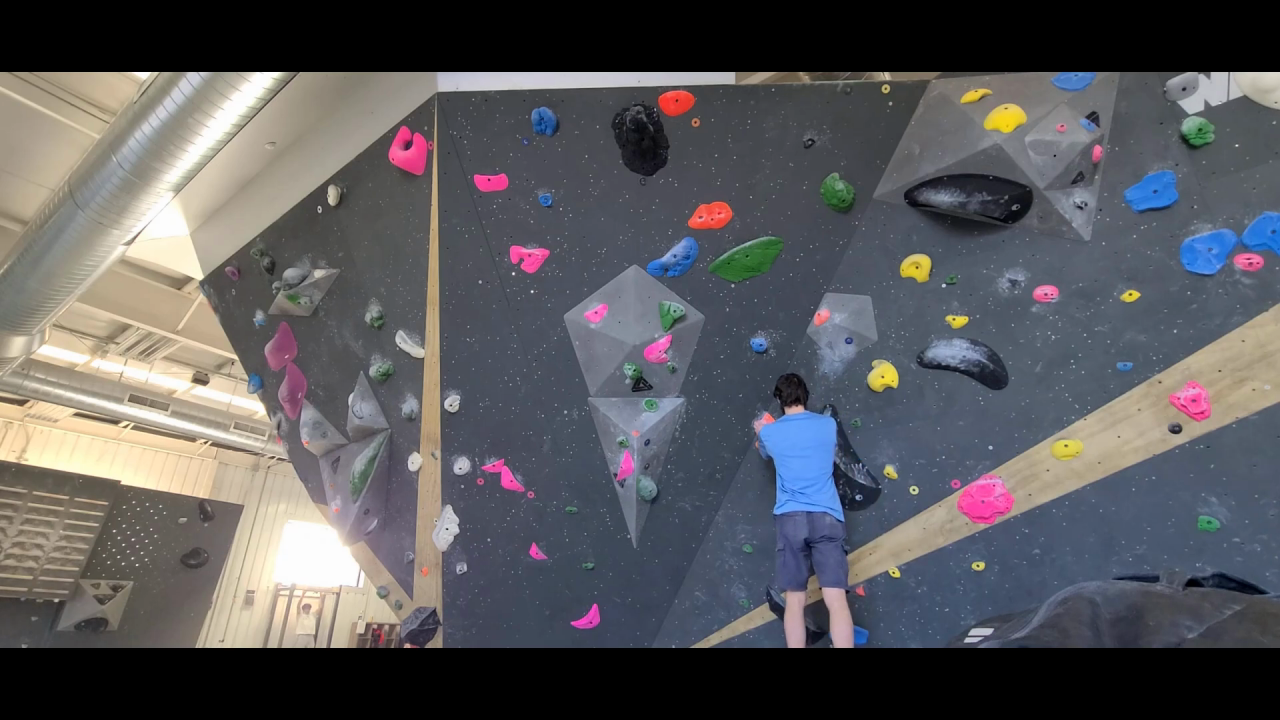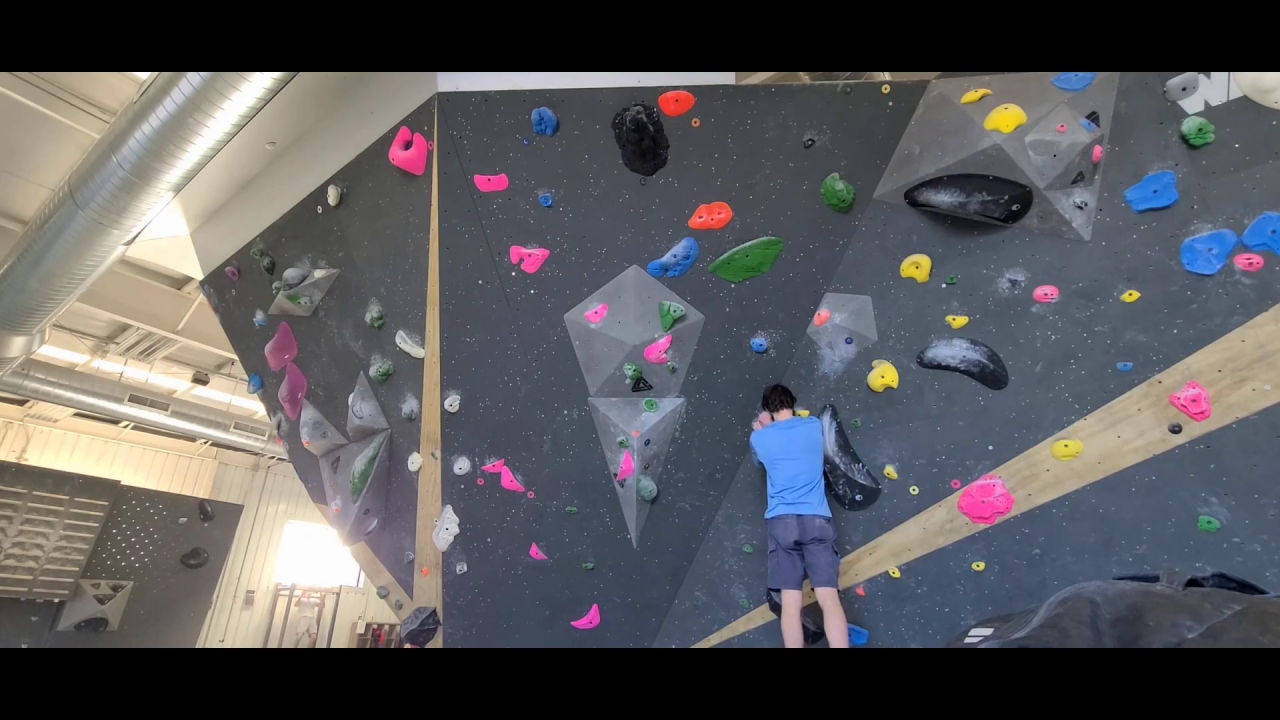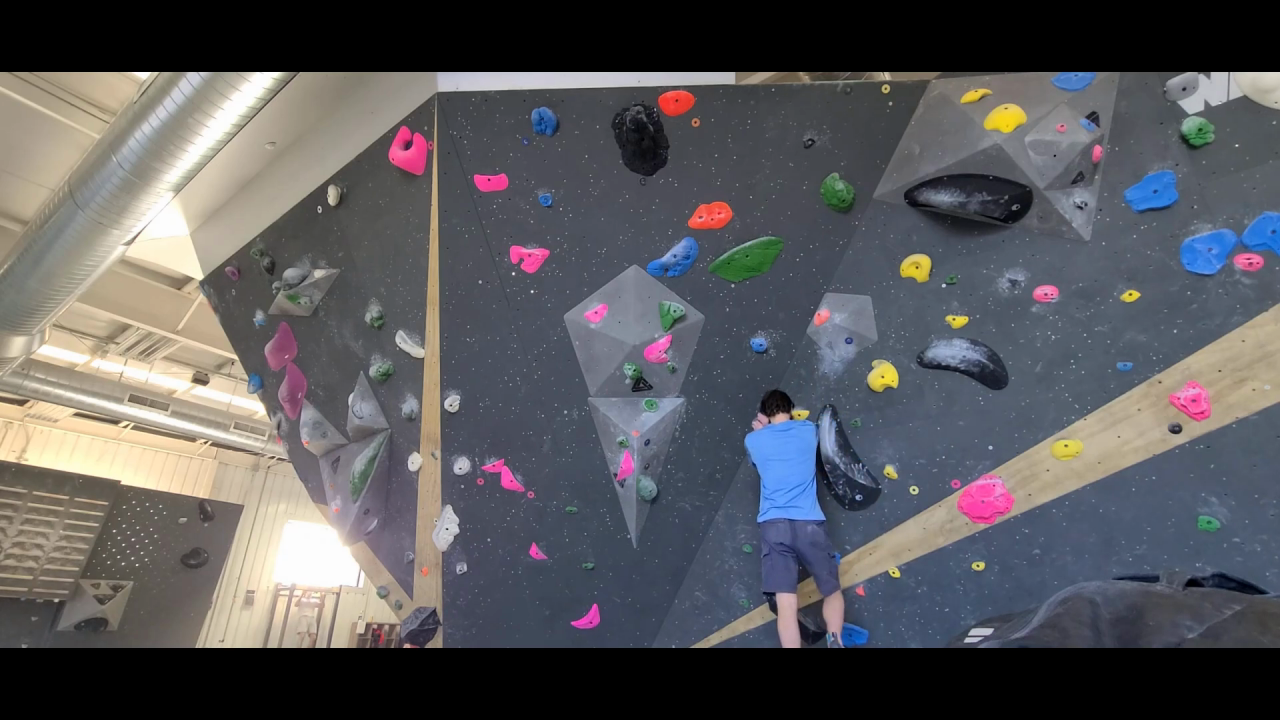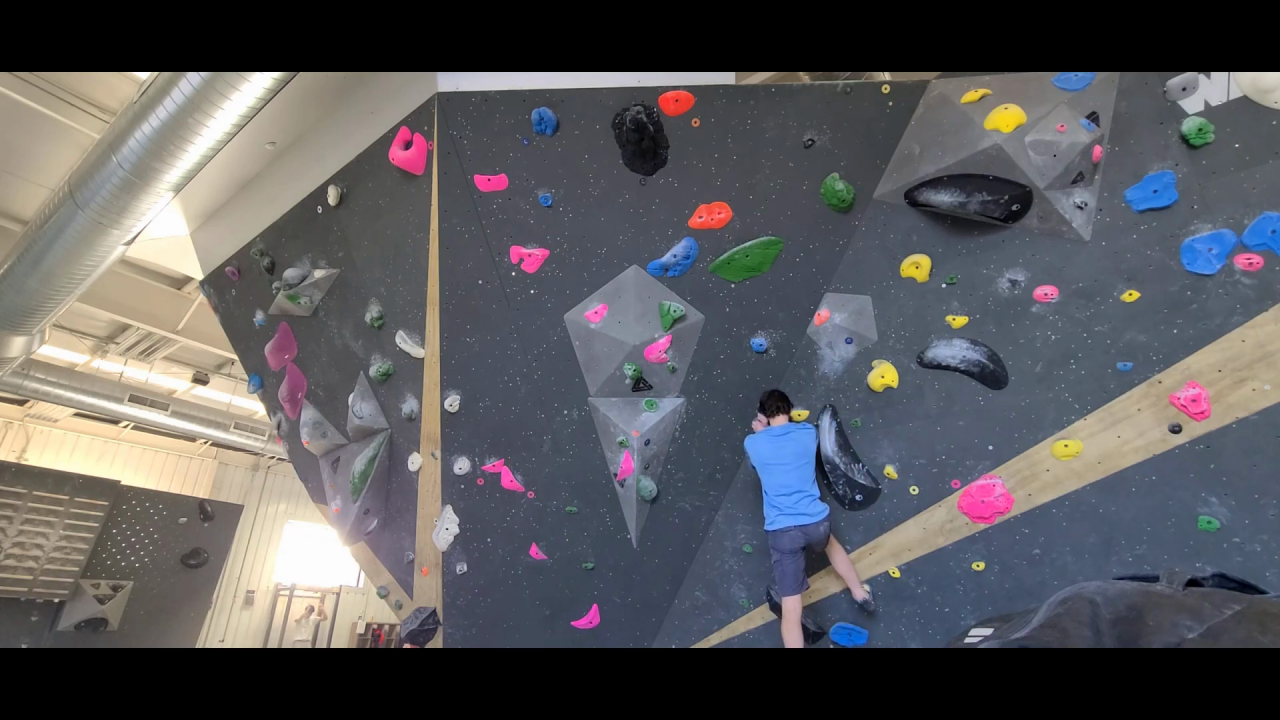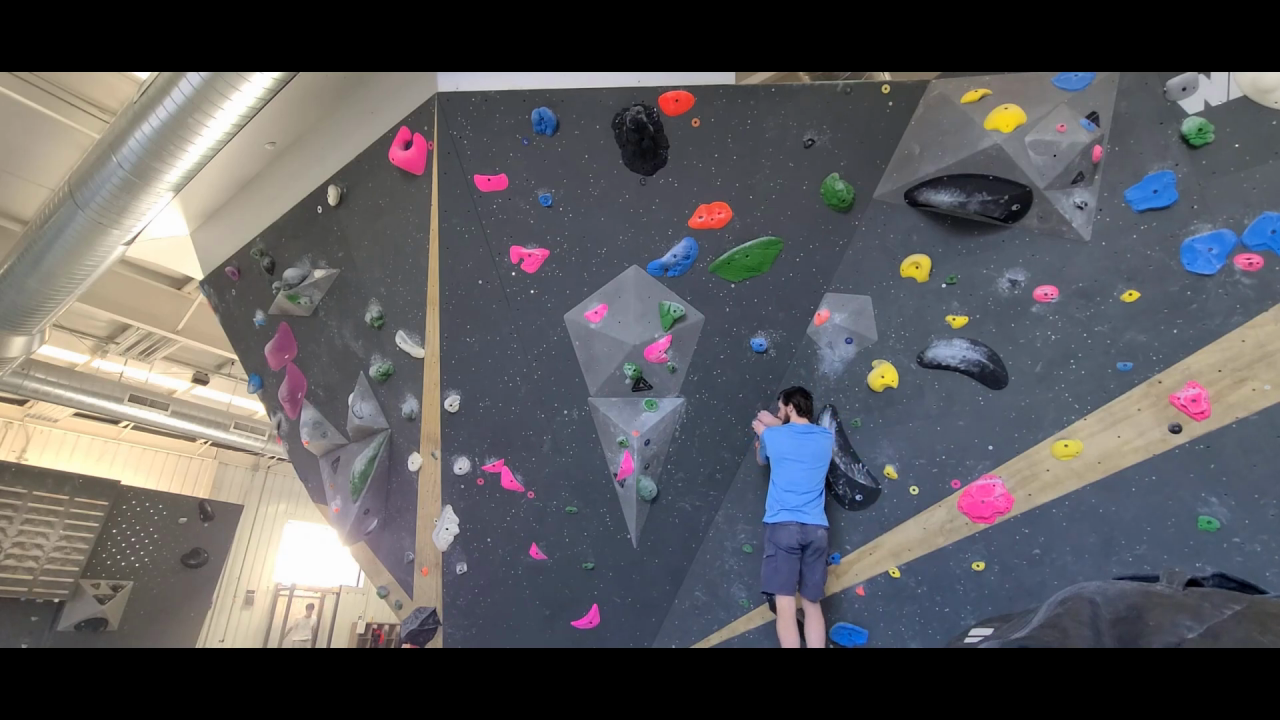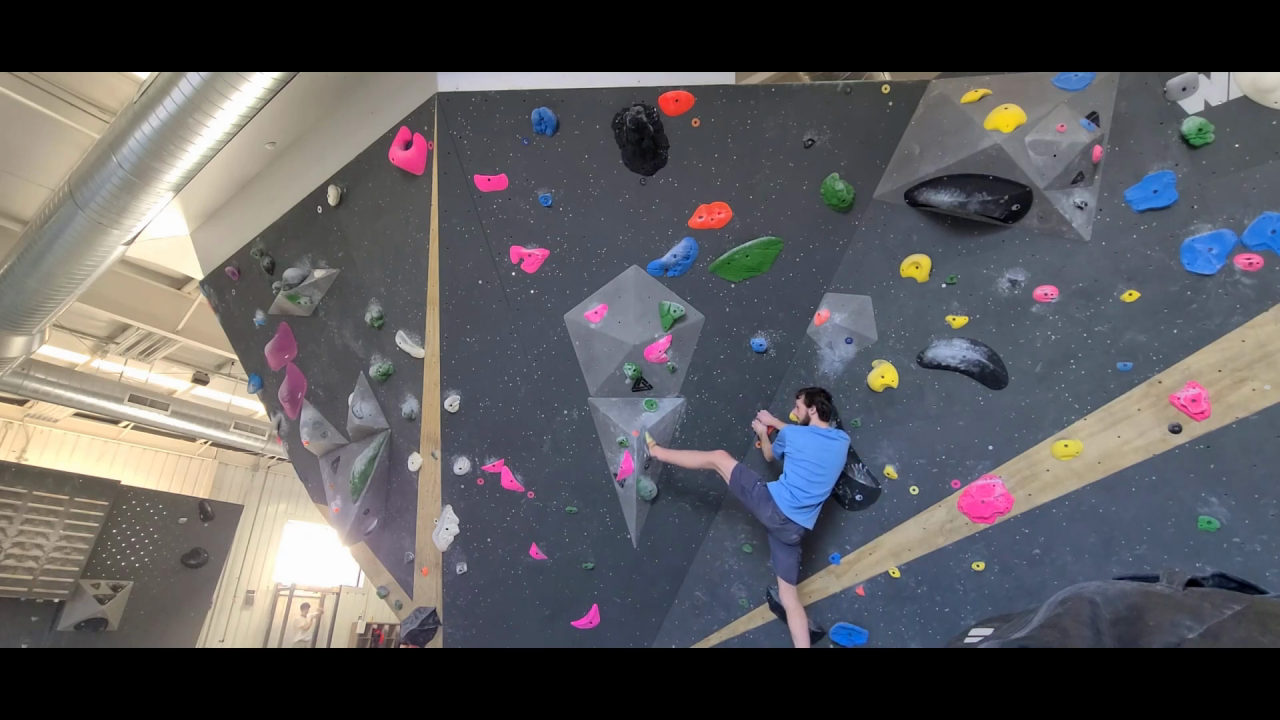
dt=0.7s
person 1, frame 1
left shoulder: (769, 432)
right shoulder: (828, 425)
left hip: (790, 519)
right hip: (827, 518)
left knee: (794, 601)
right knee: (836, 599)
person 1, frame 2
left shoulder: (759, 438)
right shoulder: (814, 426)
left hip: (781, 522)
right hip: (816, 520)
left knee: (790, 601)
right knee: (829, 598)
person 1, frame 3
left shoulder: (753, 440)
right shoulder: (808, 430)
left hip: (773, 525)
right hip: (810, 523)
left knee: (786, 604)
right knee: (832, 593)
right ankle: (835, 640)
person 1, frame 4
left shoulder: (752, 443)
right shoulder: (808, 432)
left hip: (782, 530)
right hip: (817, 522)
left knee: (790, 607)
right knee: (829, 543)
right ankle: (860, 593)
person 1, frame 5
left shoulder: (772, 435)
right shoulder: (827, 437)
right wrist: (775, 423)
left hip: (782, 527)
right hip: (816, 530)
left knee: (784, 607)
right knee: (811, 606)
person 1, frame 6
left shoulder: (791, 435)
right shoulder: (843, 441)
left elbow: (769, 455)
left wrist: (762, 433)
right wrist: (774, 423)
left hip: (773, 505)
right hip: (794, 527)
left knee: (718, 457)
right knee: (789, 597)
left ankle: (657, 452)
